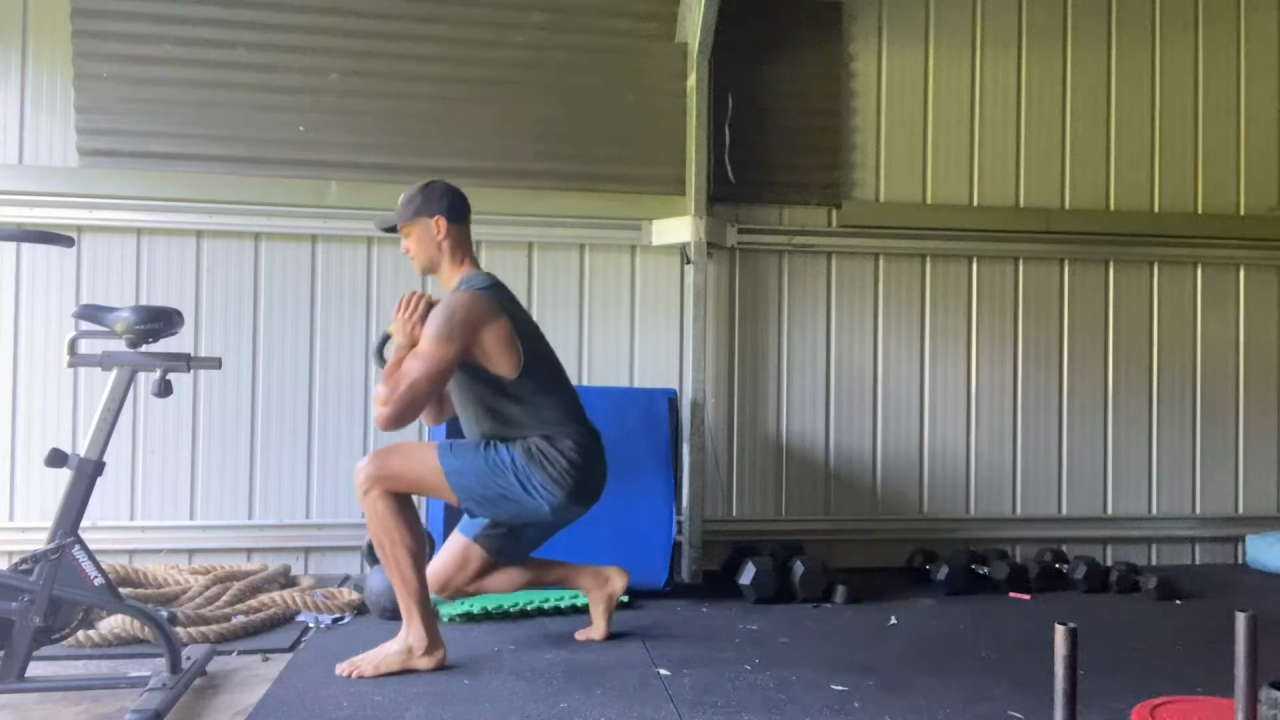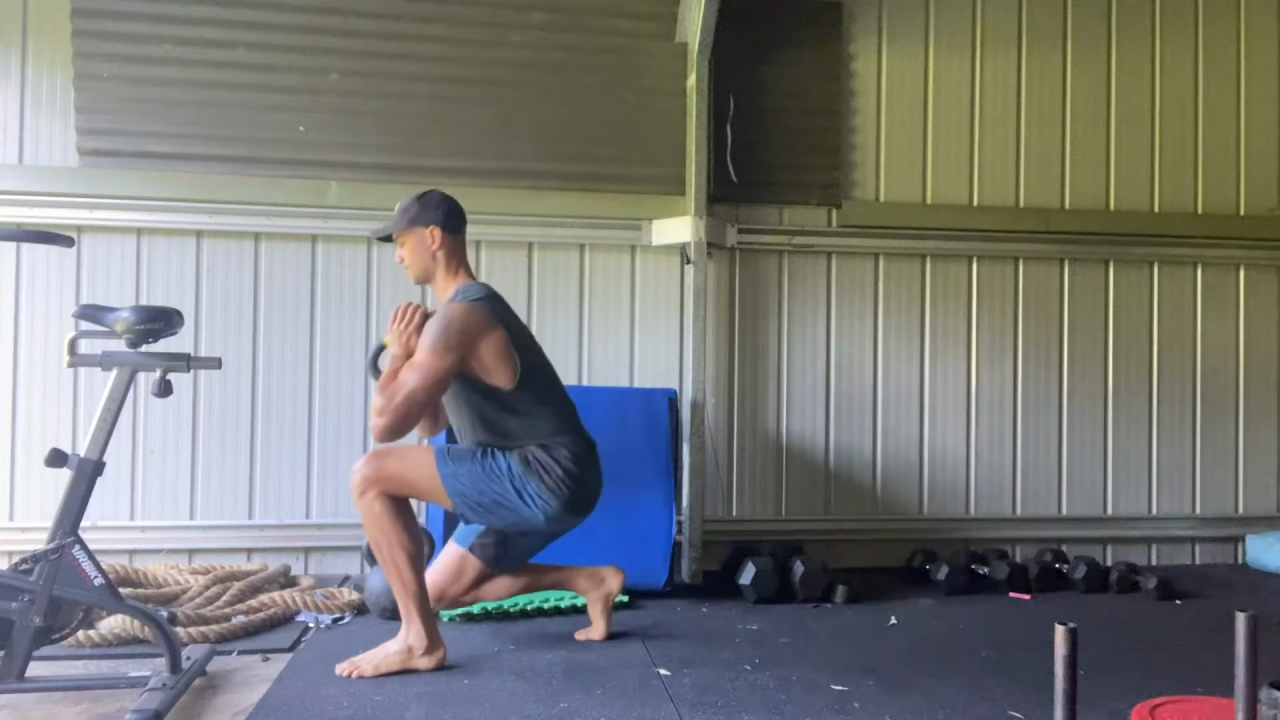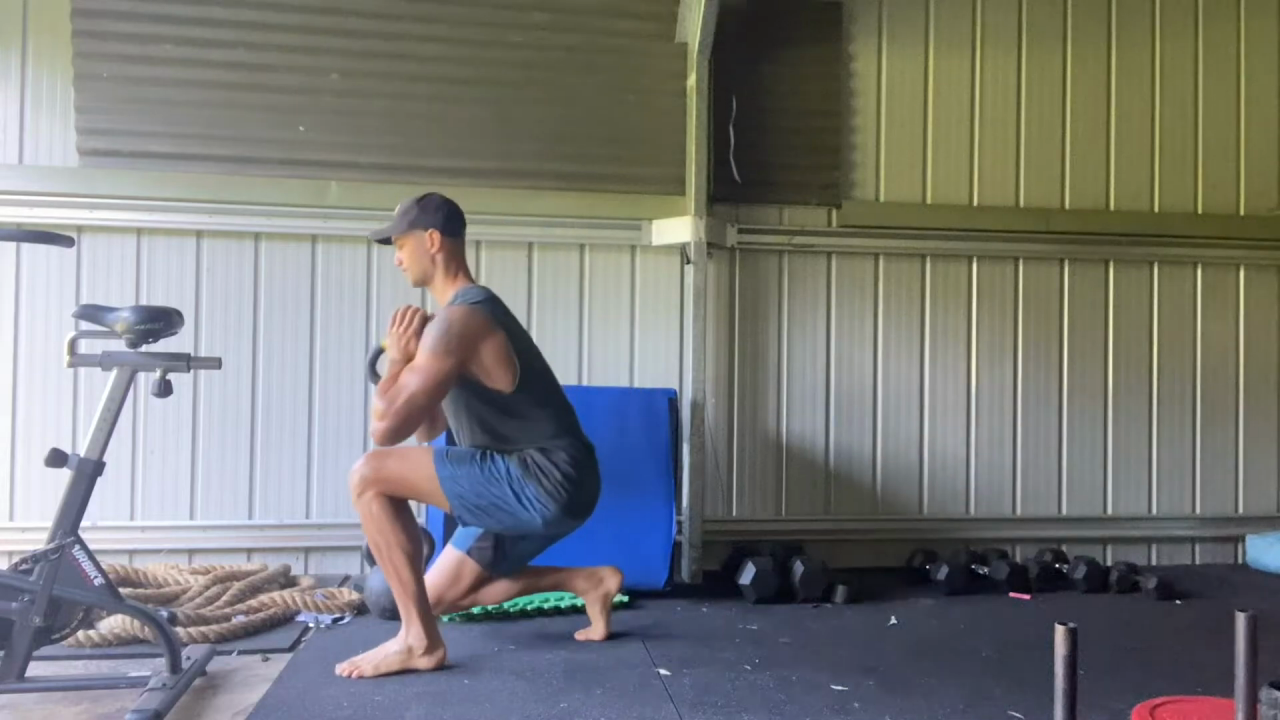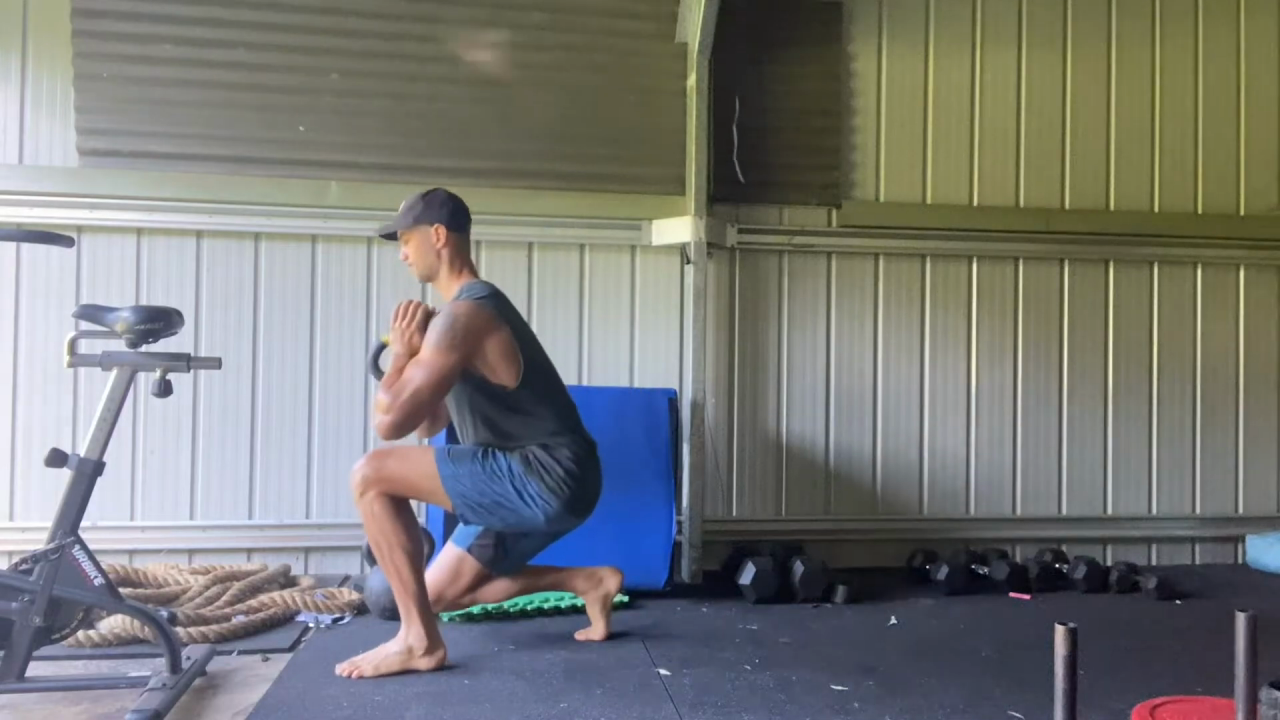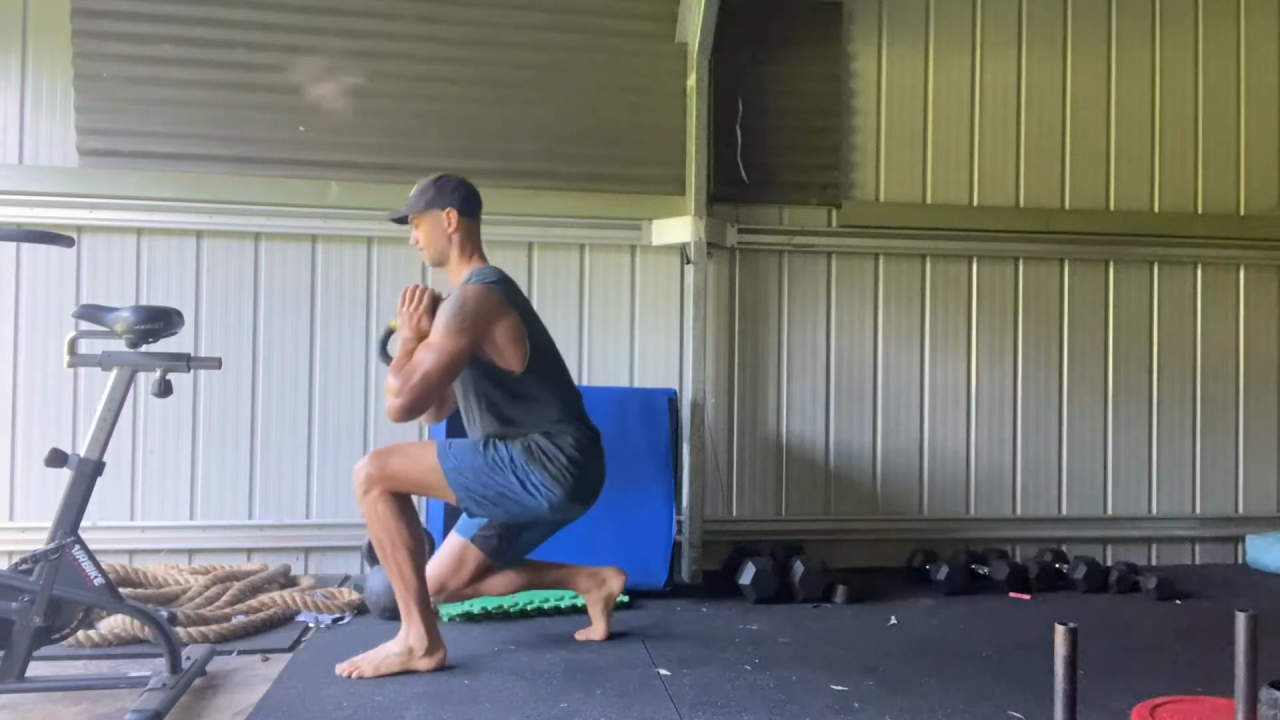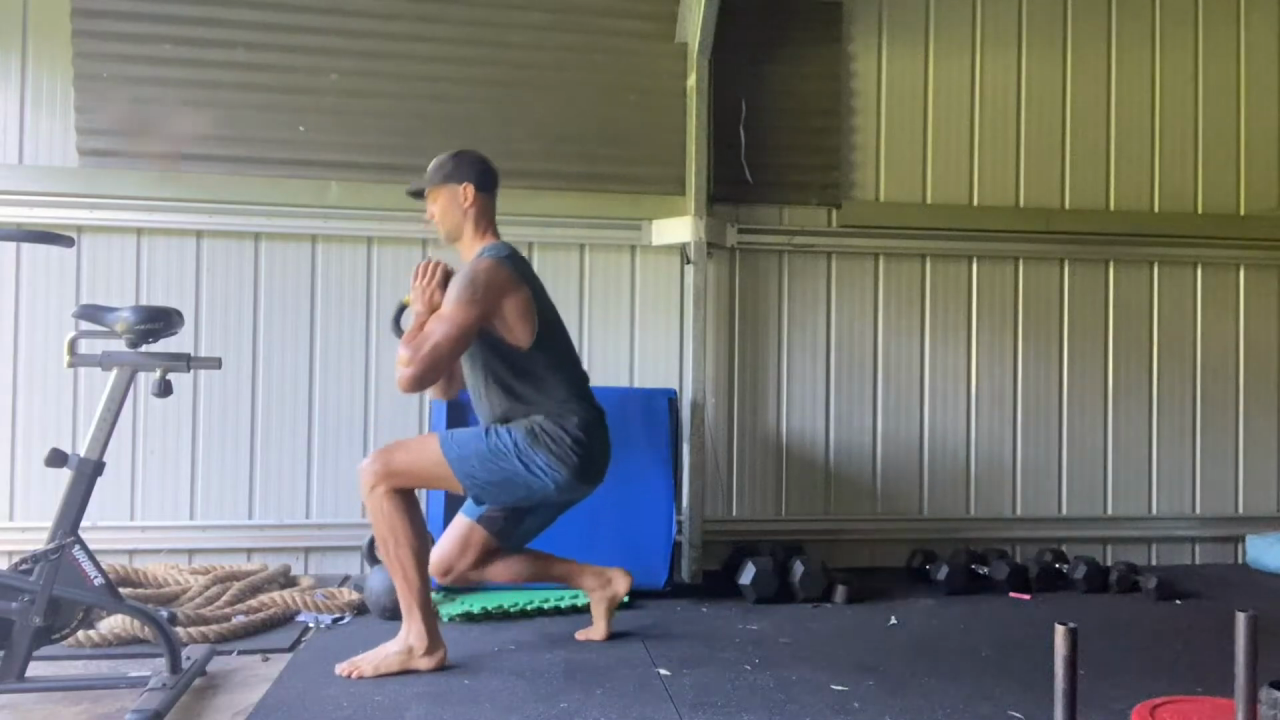
dt=0.1s
person 1, frame 1
left shoulder: (462, 306)
right shoulder: (473, 299)
left elbow: (390, 410)
right elbow: (437, 411)
left wrist: (403, 345)
right wrist: (417, 345)
left hip: (553, 468)
right hip: (550, 468)
left knee: (374, 474)
right knee: (446, 578)
left ankle: (419, 639)
right ankle: (597, 581)
person 1, frame 2
left shoulder: (458, 317)
right shoulder: (468, 311)
left elbow: (386, 424)
right elbow: (431, 422)
left wrist: (398, 354)
right wrist: (410, 355)
left hip: (549, 480)
right hip: (543, 481)
left knee: (370, 475)
right knee: (440, 589)
left ankle: (418, 640)
right ankle: (593, 581)
person 1, frame 3
left shoulder: (458, 321)
right shoulder: (466, 315)
left elbow: (386, 427)
right elbow: (429, 426)
left wrist: (397, 358)
right wrist: (409, 359)
left hip: (549, 483)
right hip: (543, 484)
left knee: (368, 476)
right knee: (440, 593)
left ankle: (418, 640)
right ankle: (591, 580)
person 1, frame 4
left shoulder: (463, 316)
right shoulder: (470, 310)
left elbow: (392, 422)
right elbow: (431, 423)
left wrist: (402, 353)
right wrist: (411, 355)
left hip: (549, 480)
right hip: (542, 481)
left knee: (371, 474)
right knee: (439, 591)
left ankle: (418, 640)
right ankle: (591, 582)
person 1, frame 5
left shoulder: (473, 300)
right shoulder: (477, 296)
left elbow: (400, 403)
right elbow: (436, 408)
left wrist: (410, 337)
right wrist: (420, 340)
left hip: (553, 469)
right hip: (545, 471)
left knee: (374, 474)
right knee: (442, 582)
left ankle: (419, 640)
right ankle: (594, 581)
person 1, frame 6
left shoulder: (483, 273)
right shoulder: (486, 271)
left elbow: (411, 375)
right elbow: (446, 385)
left wrist: (421, 312)
right wrist: (431, 316)
left hip: (553, 444)
right hip: (553, 449)
left knee: (381, 470)
right knee: (449, 564)
left ankle: (419, 640)
right ankle: (598, 581)
